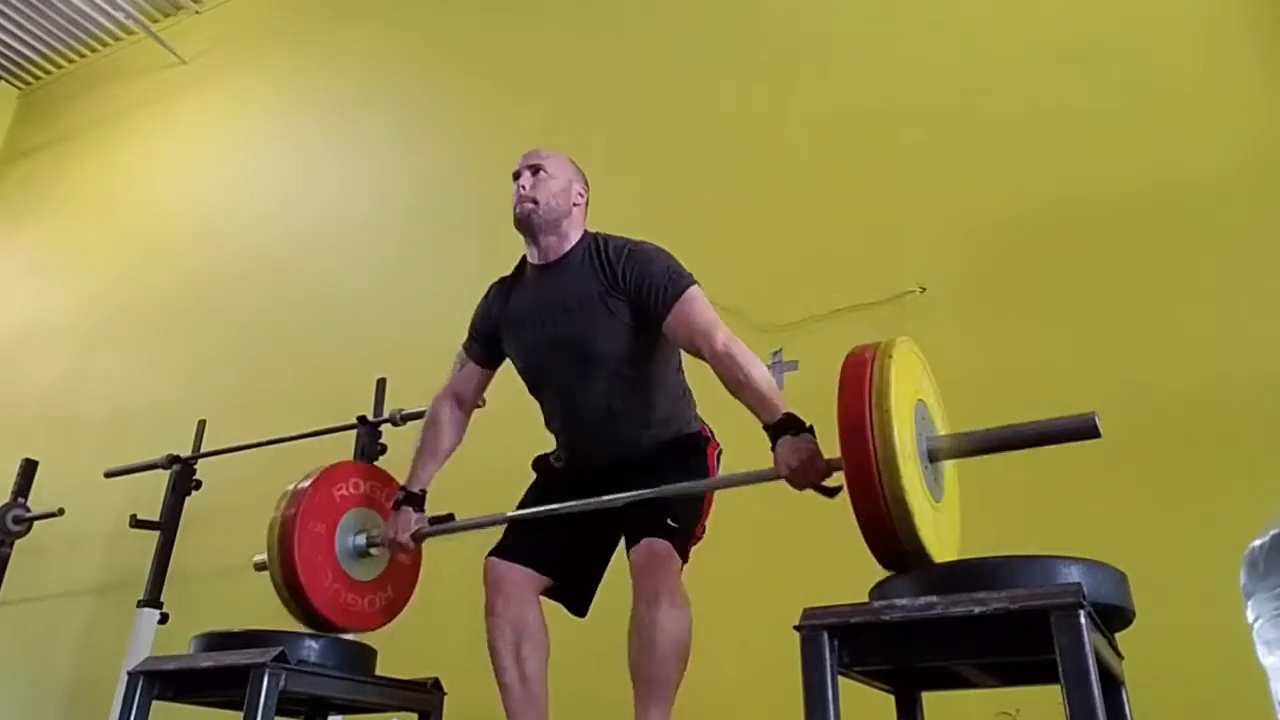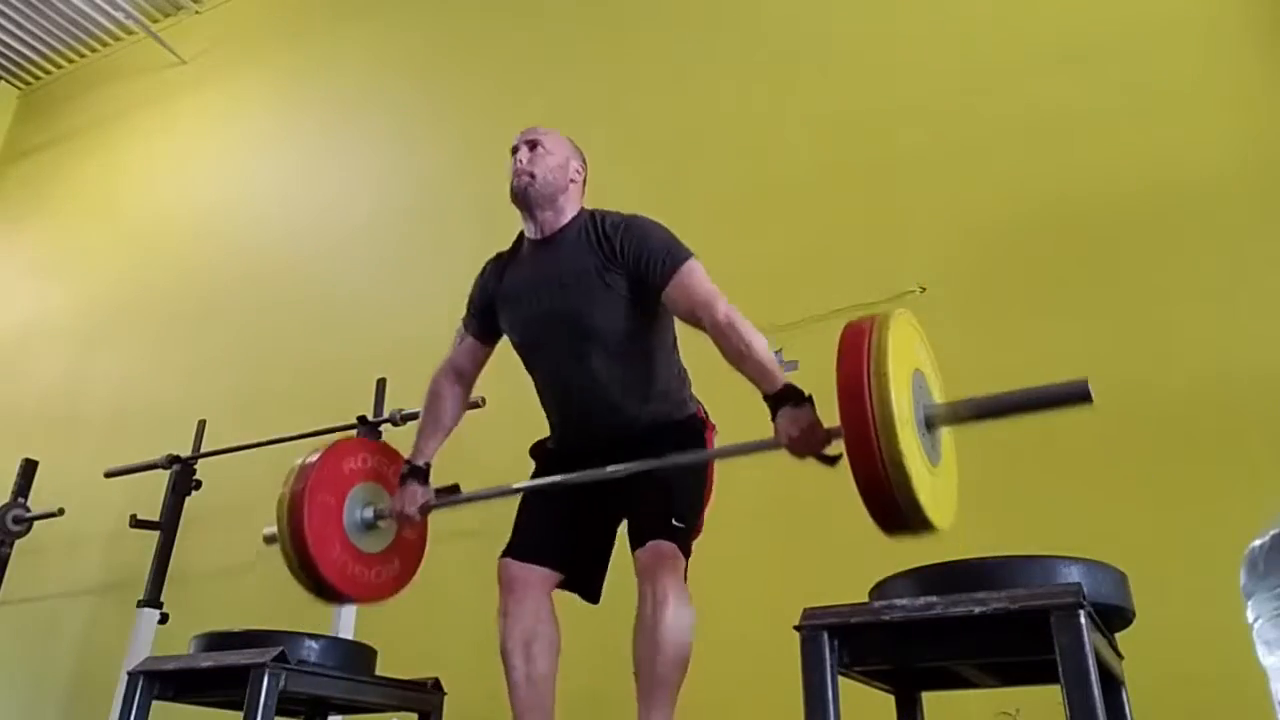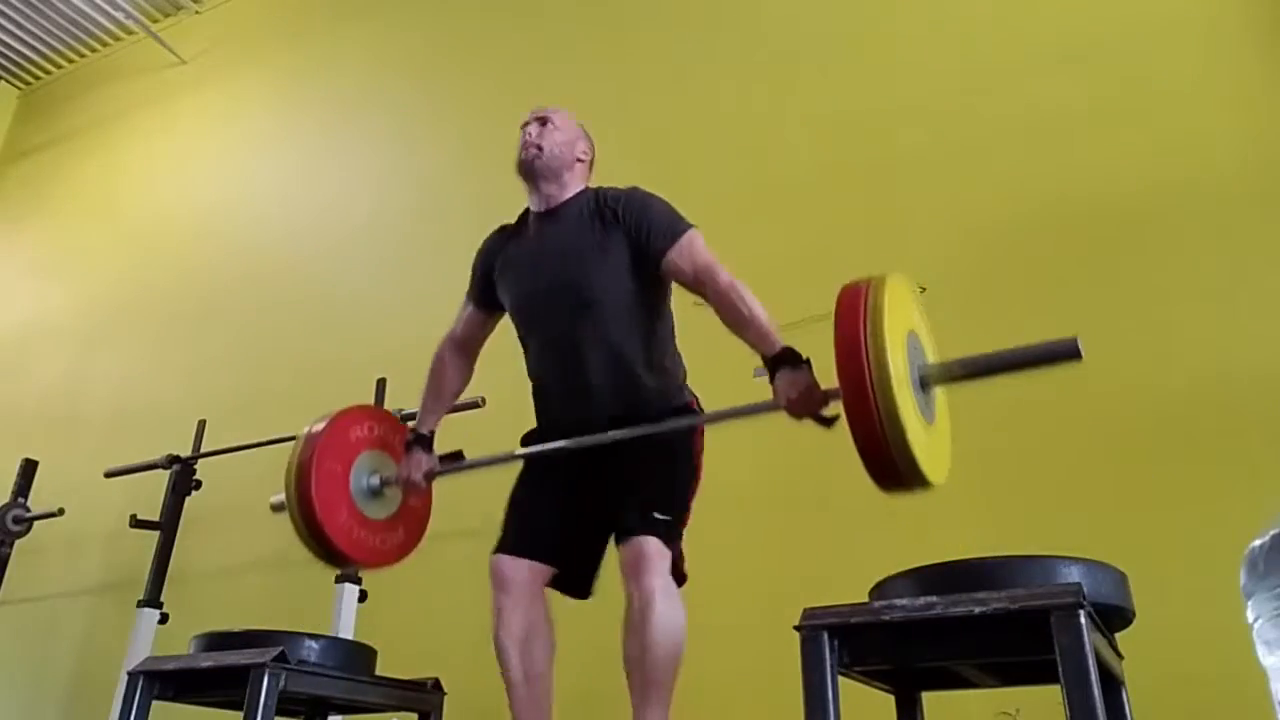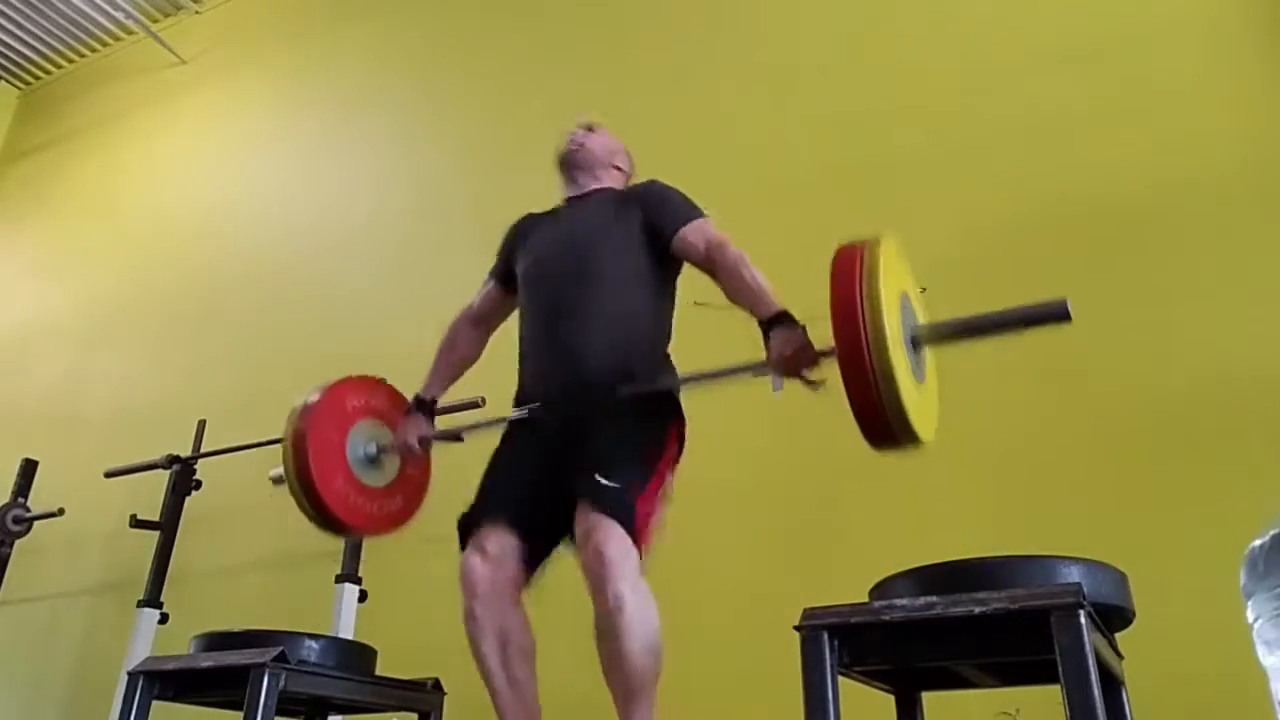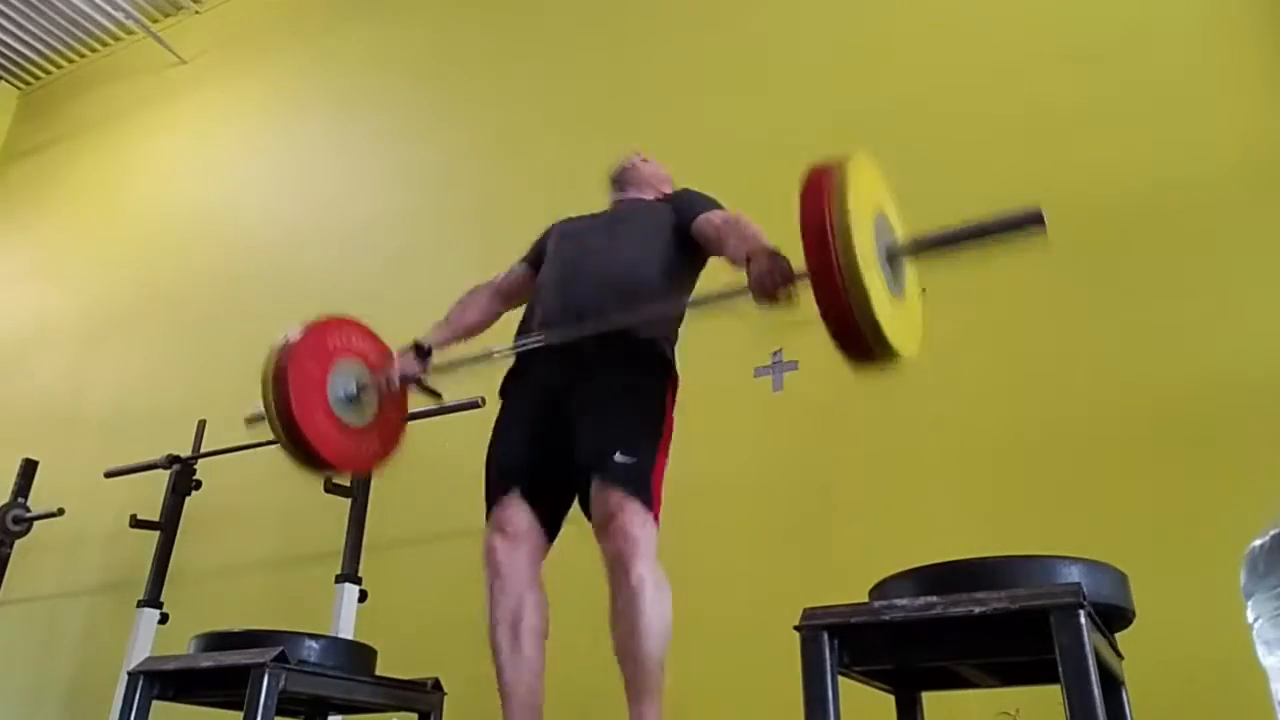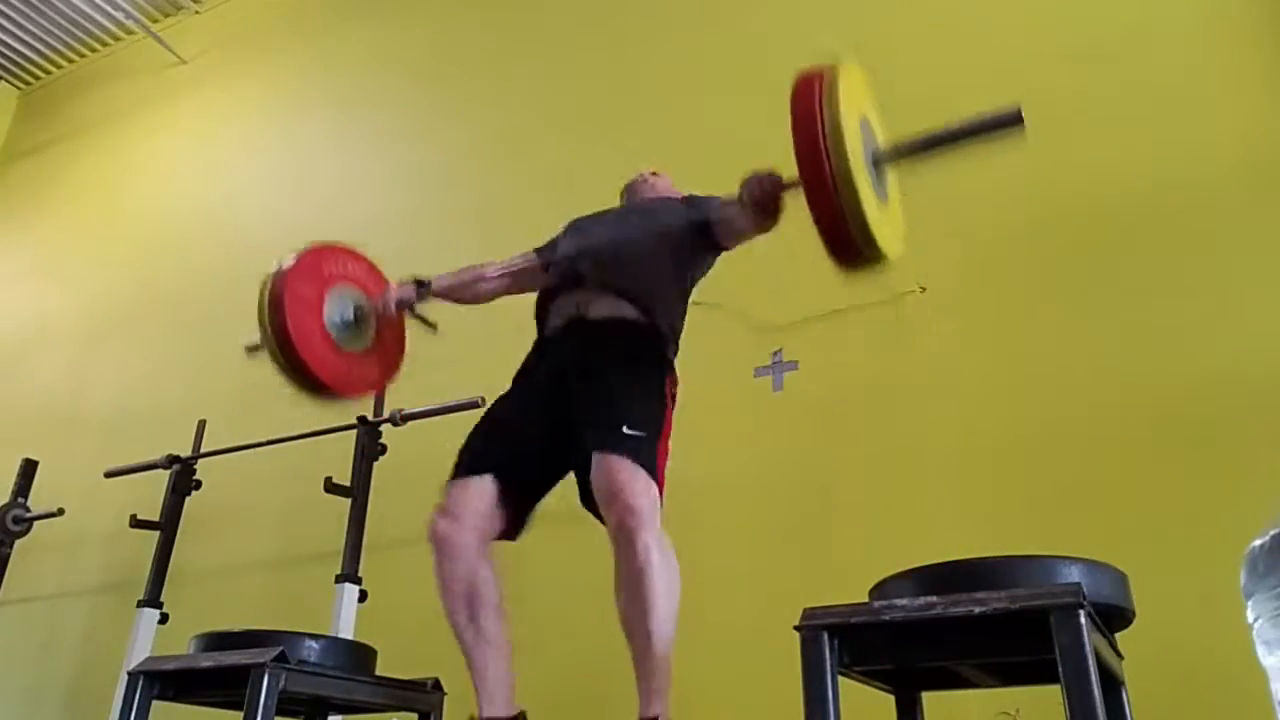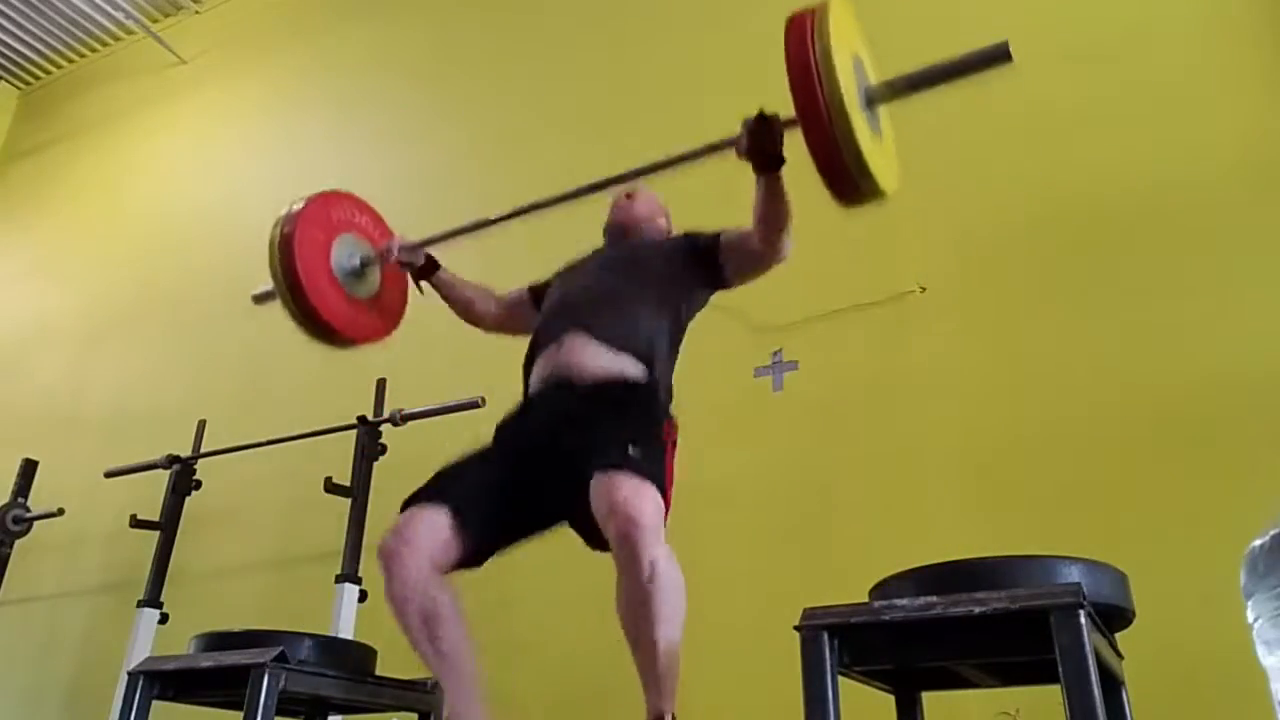
dt=0.1s
person 1, frame 1
left shoulder: (629, 265)
right shoulder: (502, 301)
left elbow: (716, 346)
right elbow: (455, 403)
left wrist: (785, 430)
right wrist: (412, 496)
left hip: (667, 456)
right hip: (580, 467)
left knee: (655, 566)
right knee: (506, 577)
person 1, frame 2
left shoulder: (626, 238)
right shoulder: (499, 278)
left elbow: (716, 315)
right elbow: (455, 376)
left wrist: (785, 399)
right wrist: (417, 469)
left hip: (664, 440)
right hip: (574, 451)
left knee: (659, 565)
right knee: (520, 578)
person 1, frame 3
left shoulder: (626, 212)
right shoulder: (500, 250)
left elbow: (714, 282)
right elbow: (457, 347)
left wrist: (783, 361)
right wrist: (421, 437)
left hip: (652, 427)
right hip: (563, 437)
left knee: (646, 562)
right knee: (513, 578)
person 1, frame 4
left shoulder: (648, 204)
right shoulder: (528, 233)
left elbow: (717, 252)
right elbow: (475, 320)
left wrist: (776, 324)
right wrist: (424, 404)
left hip: (631, 408)
right hip: (542, 418)
left knee: (607, 555)
right knee: (485, 569)
person 1, frame 5
left shoulder: (679, 209)
right shoulder: (565, 232)
left elbow: (729, 230)
right elbow: (493, 294)
left wrist: (763, 257)
right wrist: (422, 348)
left hip: (626, 364)
right hip: (539, 373)
left knee: (627, 543)
right knee: (508, 550)
person 1, frame 6
left shoulder: (690, 215)
right shoulder: (580, 229)
left elbow: (743, 219)
right elbow: (501, 275)
left wrist: (761, 199)
right wrist: (426, 288)
left hip: (626, 357)
right hip: (549, 366)
left knee: (632, 513)
right knee: (456, 528)
person 1, frame 7
left shoulder: (680, 255)
right shoulder: (572, 276)
left elbow: (766, 248)
right elbow: (494, 310)
left wrist: (768, 167)
right wrist: (425, 270)
left hip: (618, 406)
right hip: (534, 420)
left knee: (635, 523)
right knee: (409, 545)
